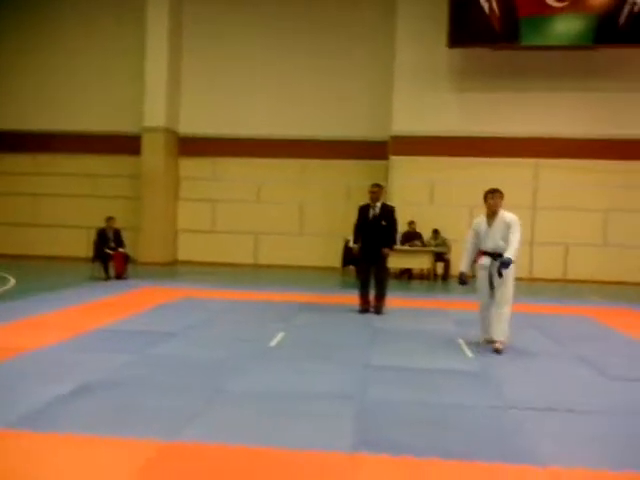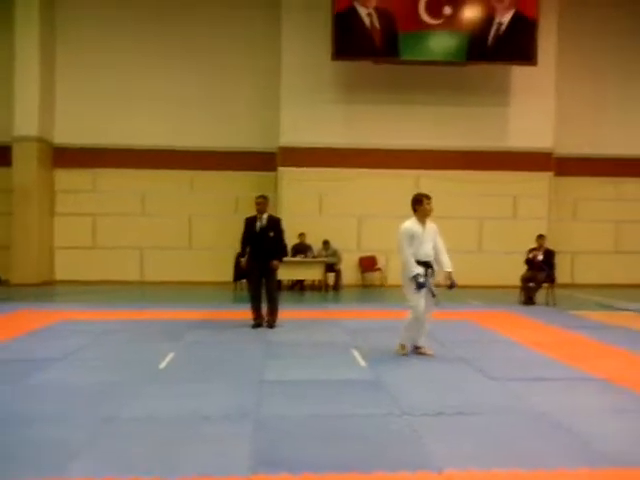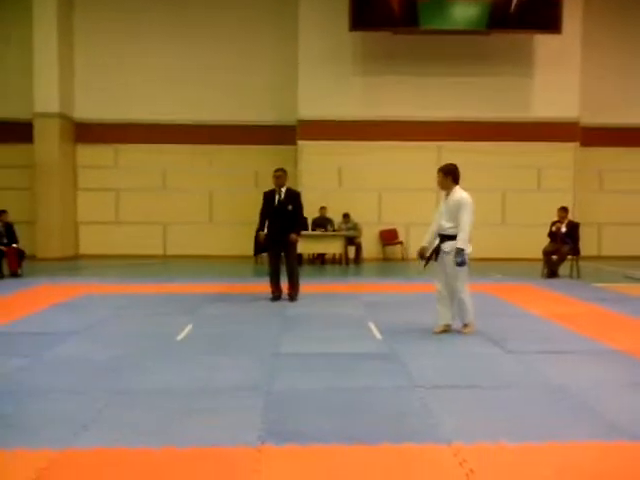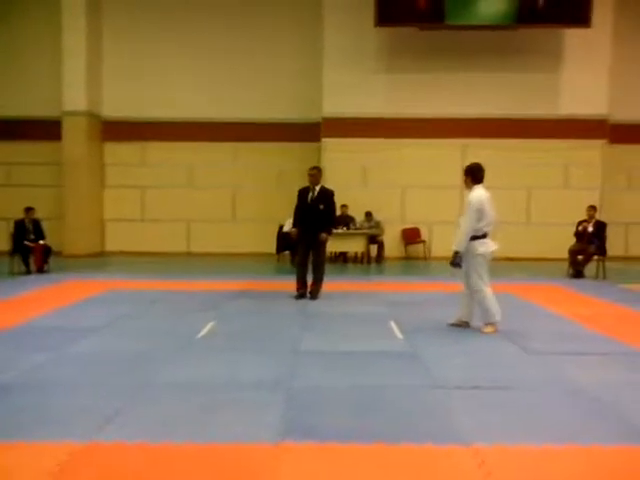
dt=1s
person 1, frame 1
left shoulder: (511, 219)
right shoulder: (478, 222)
left elbow: (514, 241)
right elbow: (471, 247)
left wrist: (507, 258)
right wrist: (464, 270)
left hip: (503, 264)
right hip: (485, 263)
left knee: (502, 302)
right knee: (485, 301)
left ankle: (498, 339)
right ankle: (488, 335)
person 1, frame 2
left shoulder: (433, 227)
right shoulder: (407, 227)
left elbow: (440, 250)
right elbow: (406, 254)
left wrist: (448, 271)
right wrist: (416, 275)
left hip: (427, 271)
right hip: (413, 271)
left knee: (425, 310)
right knee: (417, 310)
left ankle: (417, 345)
right ankle: (404, 343)
person 1, frame 3
left shoulder: (463, 198)
right shoulder: (445, 198)
left elbow: (464, 225)
right elbow: (437, 224)
left wrist: (460, 248)
right wrist: (425, 244)
left hip: (454, 246)
right hip: (443, 245)
left knee: (458, 286)
right knee: (442, 287)
left ankle: (468, 321)
right ankle: (445, 322)
person 1, frame 4
left shoulder: (474, 197)
right shoulder: (484, 195)
left elbow: (467, 227)
left wrist: (457, 250)
left hip: (475, 246)
right hip: (479, 243)
left knee: (480, 285)
right knee: (469, 283)
left ankle: (492, 321)
right ankle: (465, 318)
person 2, frame 1
left shoulder: (389, 210)
right shoulder: (363, 209)
left elbow: (392, 230)
right elbow: (358, 227)
left wrist: (388, 247)
right wrist: (356, 243)
left hip: (380, 249)
right hip: (364, 248)
left knee: (380, 278)
right knee: (363, 277)
left ankle: (378, 305)
right ankle: (364, 304)
person 2, frame 2
left shoulder: (275, 221)
right shoulder: (249, 221)
left elbow: (280, 241)
right elbow: (245, 240)
left wrist: (277, 259)
right wrist: (243, 257)
left hip: (269, 261)
right hip: (253, 261)
left knee: (271, 291)
right knee: (254, 291)
left ankle: (271, 318)
right ankle: (257, 318)
person 2, frame 3
left shoulder: (294, 195)
right shoulder: (267, 195)
left elbow: (299, 215)
right elbow: (263, 214)
left wrist: (296, 232)
right wrist: (261, 230)
left hip: (289, 235)
right hip: (272, 235)
left knee: (291, 264)
right knee: (273, 265)
left ankle: (293, 292)
right ankle: (276, 292)
person 2, frame 4
left shoulder: (328, 193)
right shoulder: (302, 192)
left elbow: (331, 215)
right elbow: (298, 211)
left wrist: (326, 232)
right wrist: (294, 227)
left hip: (319, 234)
right hip: (303, 233)
left knee: (318, 263)
right knee: (301, 262)
left ankle: (315, 290)
right ankle: (301, 289)
